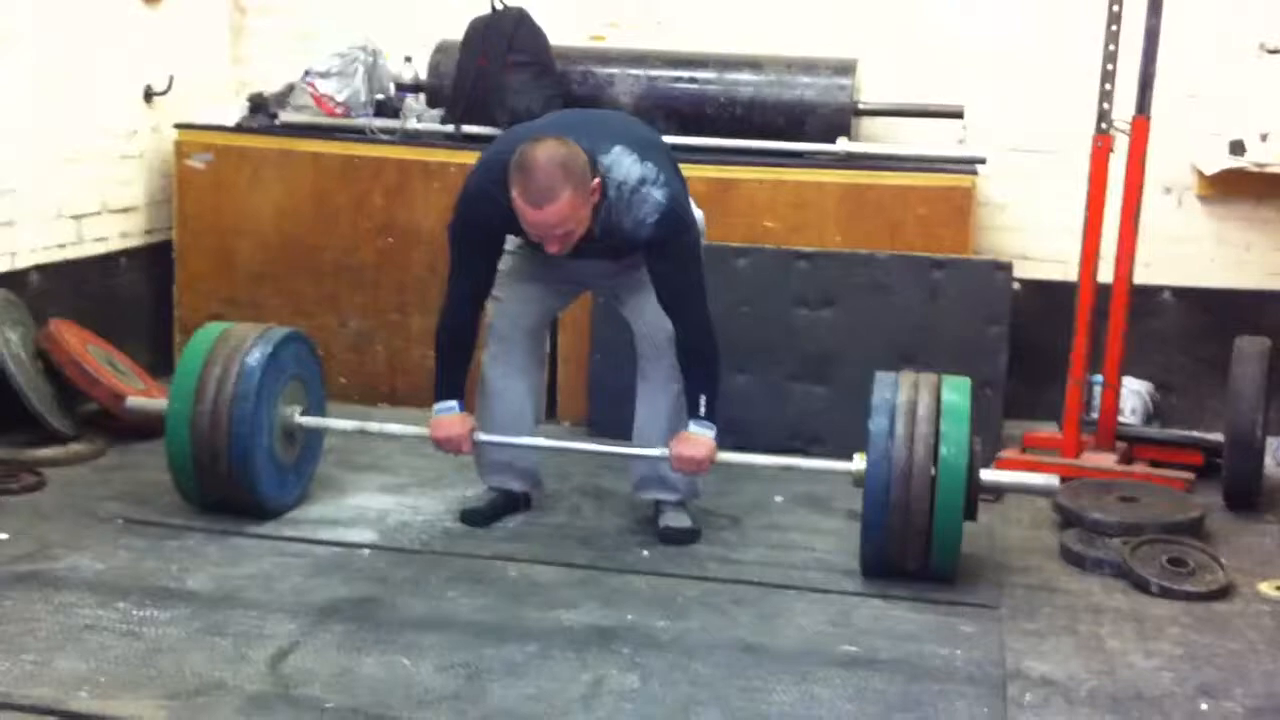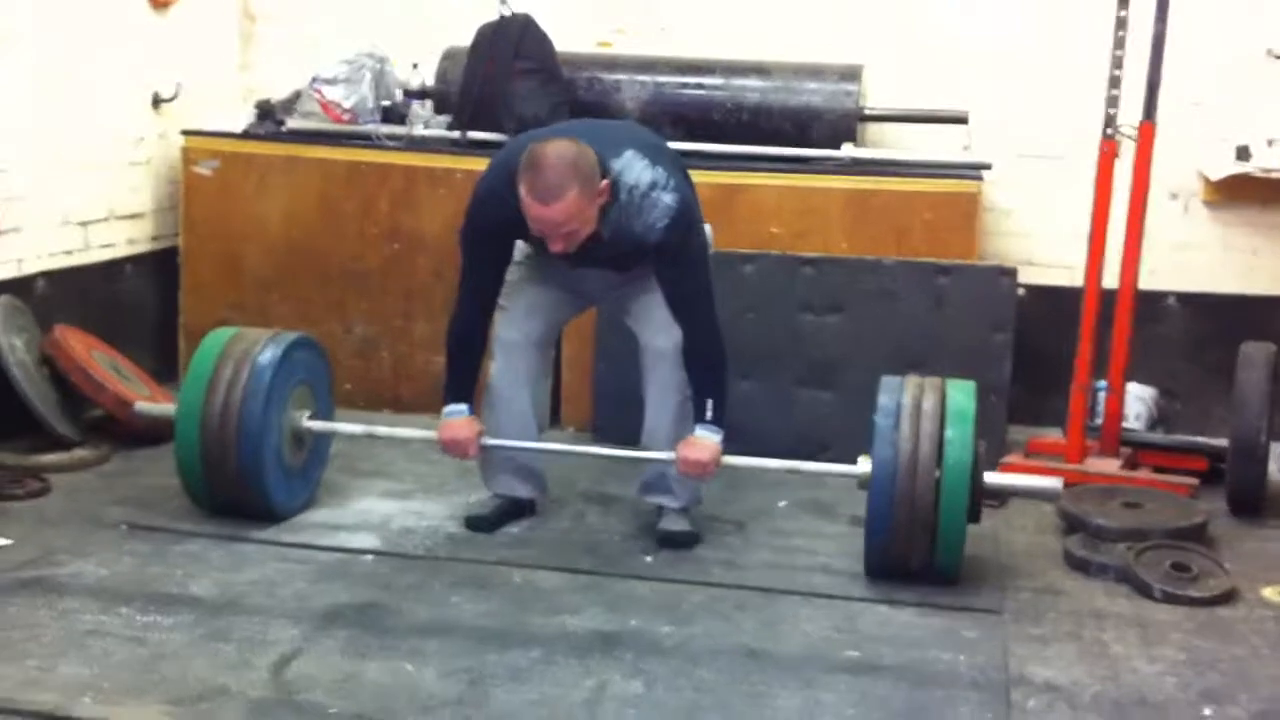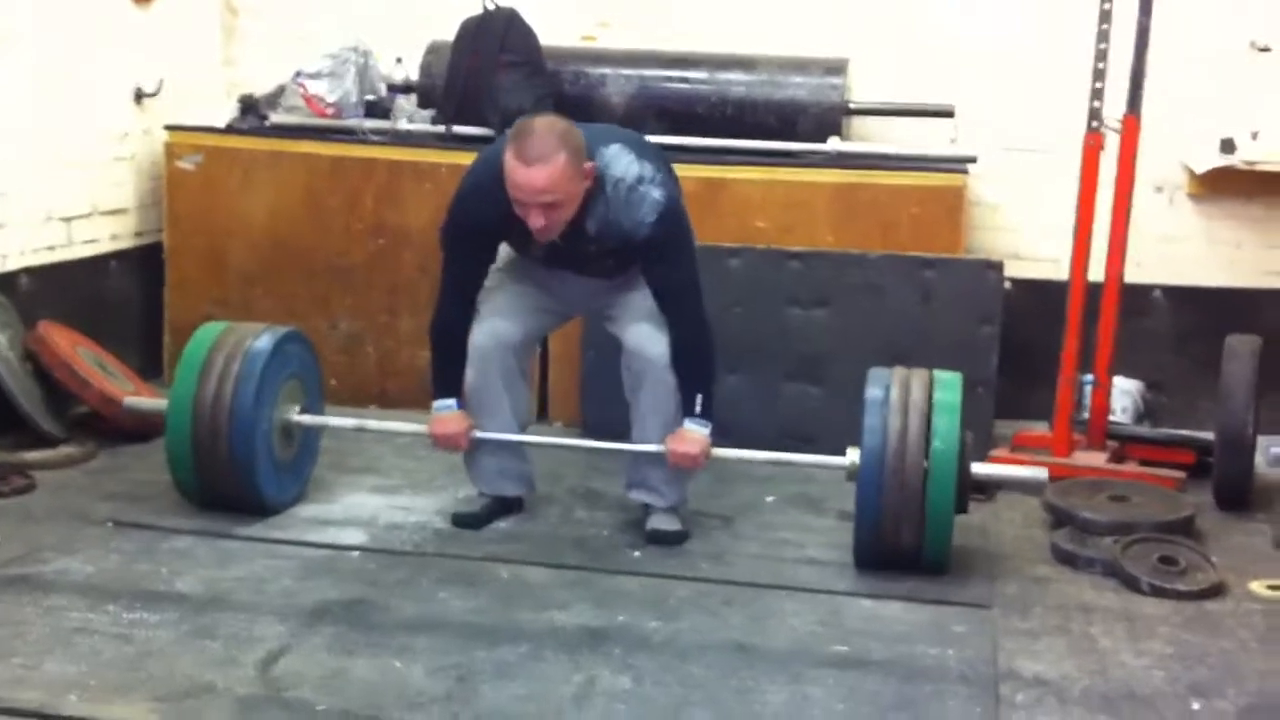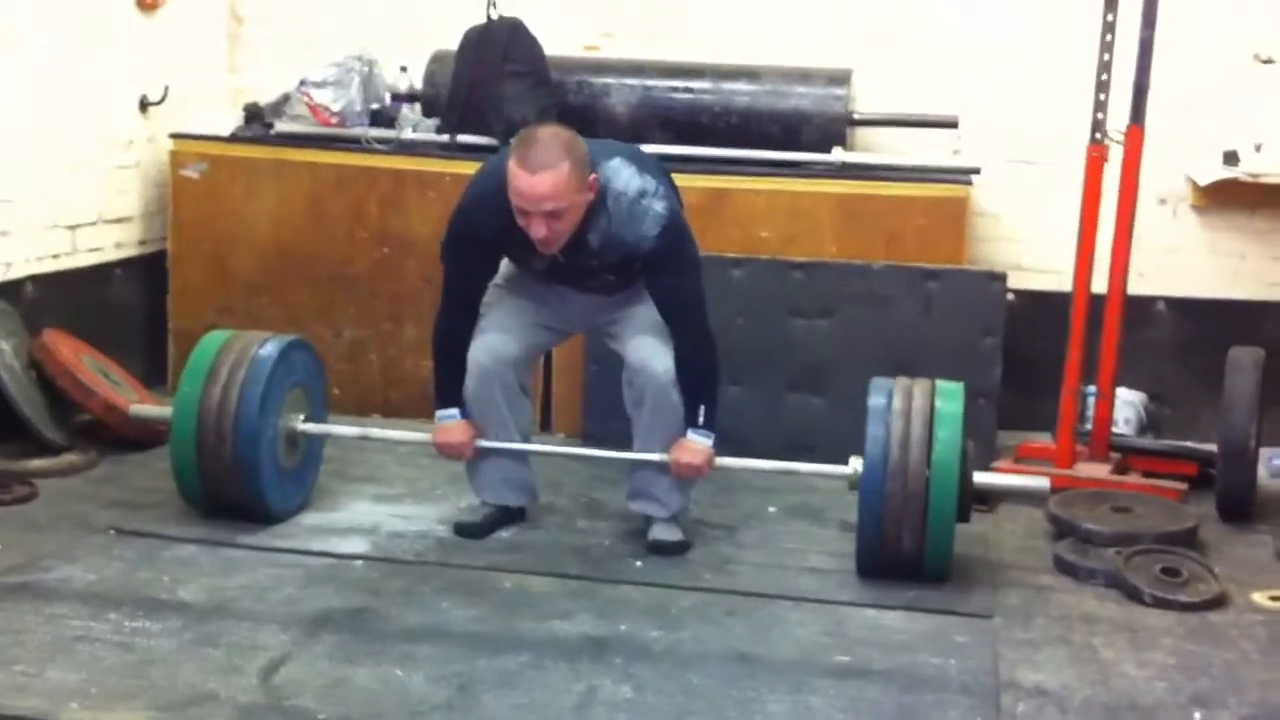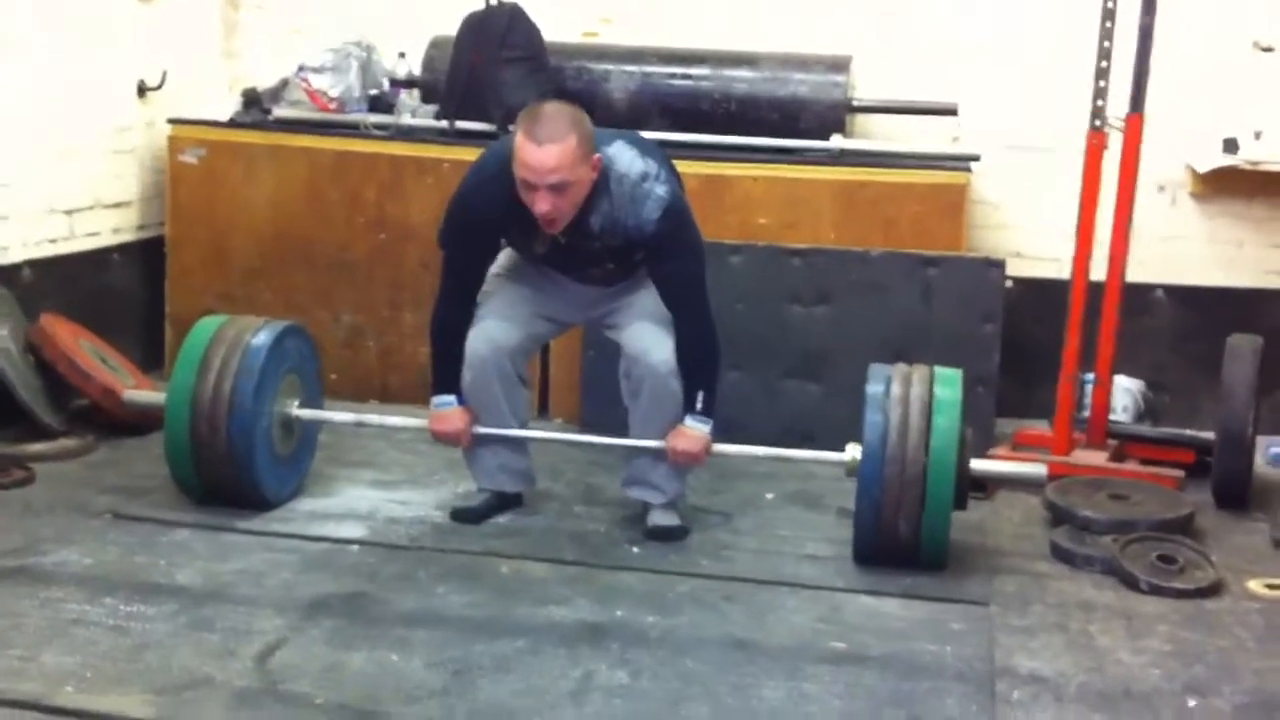
dt=0.4s
person 1, frame 1
left shoulder: (652, 201)
right shoulder: (487, 189)
left elbow: (689, 314)
right elbow: (465, 297)
left wrist: (701, 424)
right wrist: (447, 403)
left hip: (643, 251)
left knee: (663, 336)
right knee: (508, 330)
left ankle: (667, 494)
right ankle: (508, 482)
person 1, frame 2
left shoulder: (660, 202)
right shoulder: (499, 190)
left elbow: (697, 317)
right elbow: (476, 300)
left wrist: (708, 428)
right wrist: (457, 406)
left hip: (649, 264)
left knee: (670, 344)
right knee: (514, 338)
left ankle: (672, 499)
right ankle: (512, 487)
person 1, frame 3
left shoulder: (644, 195)
right shoulder: (483, 185)
left elbow: (686, 311)
right elbow: (457, 295)
left wrist: (696, 421)
right wrist: (446, 401)
left hip: (635, 272)
right hip: (536, 268)
left knee: (655, 351)
right knee: (489, 341)
left ankle: (660, 498)
right ankle: (500, 486)
person 1, frame 4
left shoulder: (646, 209)
right shoulder: (484, 199)
left elbow: (690, 324)
right elbow: (457, 308)
left wrist: (699, 431)
right wrist: (450, 410)
left hip: (636, 289)
right hip: (537, 284)
left knee: (659, 368)
right knee: (487, 357)
left ankle: (661, 509)
right ankle: (502, 497)
person 1, frame 5
left shoulder: (649, 193)
right shoulder: (487, 183)
left elbow: (692, 308)
right elbow: (456, 292)
left wrist: (697, 418)
right wrist: (446, 396)
left hip: (636, 279)
right hip: (537, 272)
left knee: (659, 359)
right knee: (484, 348)
left ankle: (658, 496)
right ankle: (501, 483)
